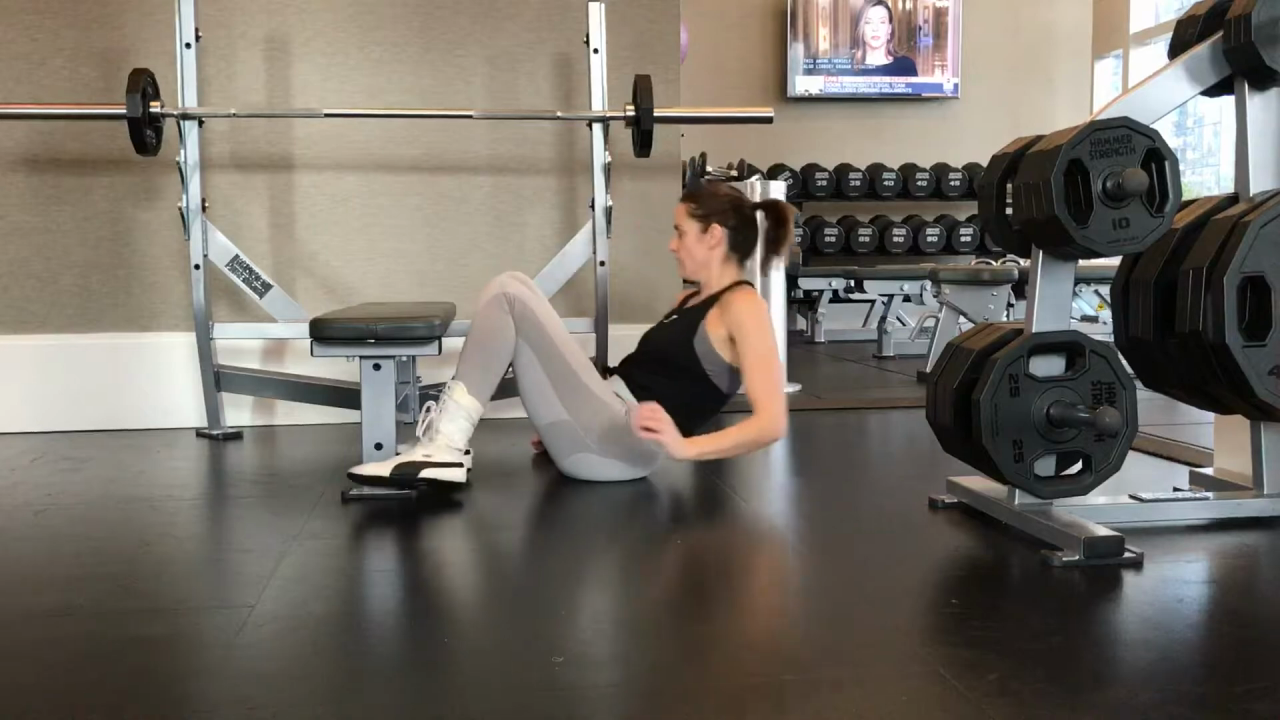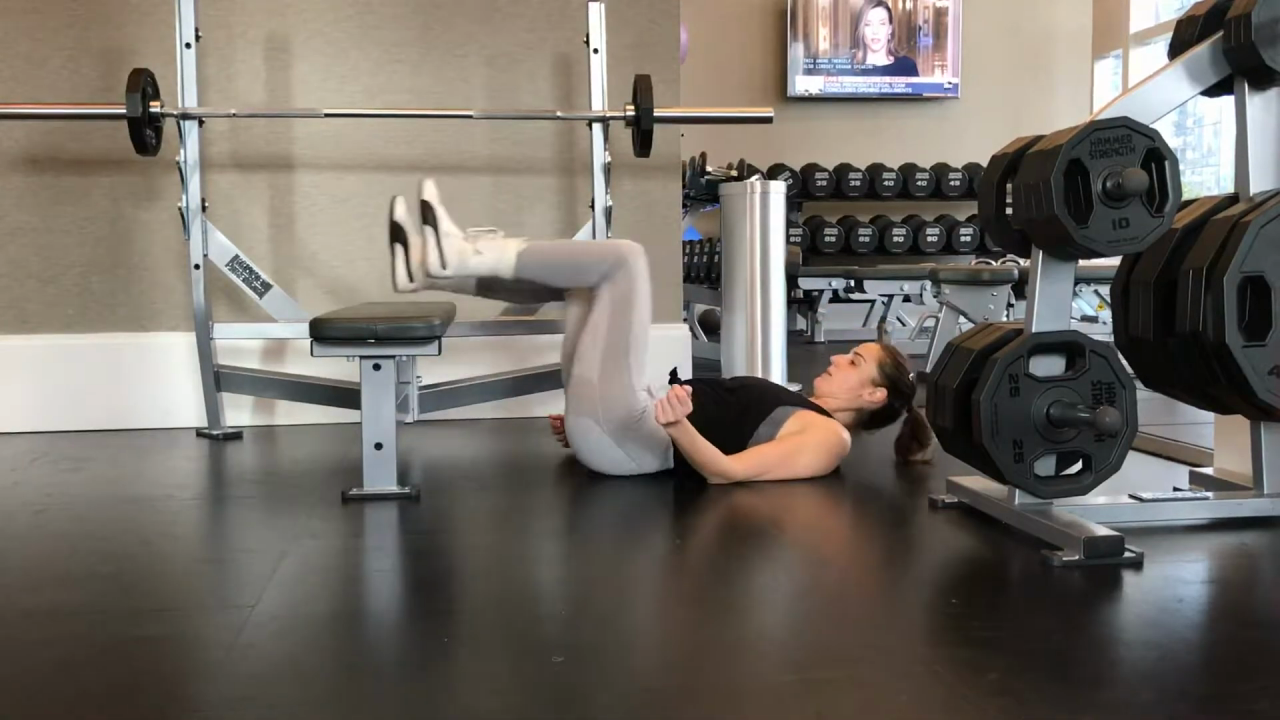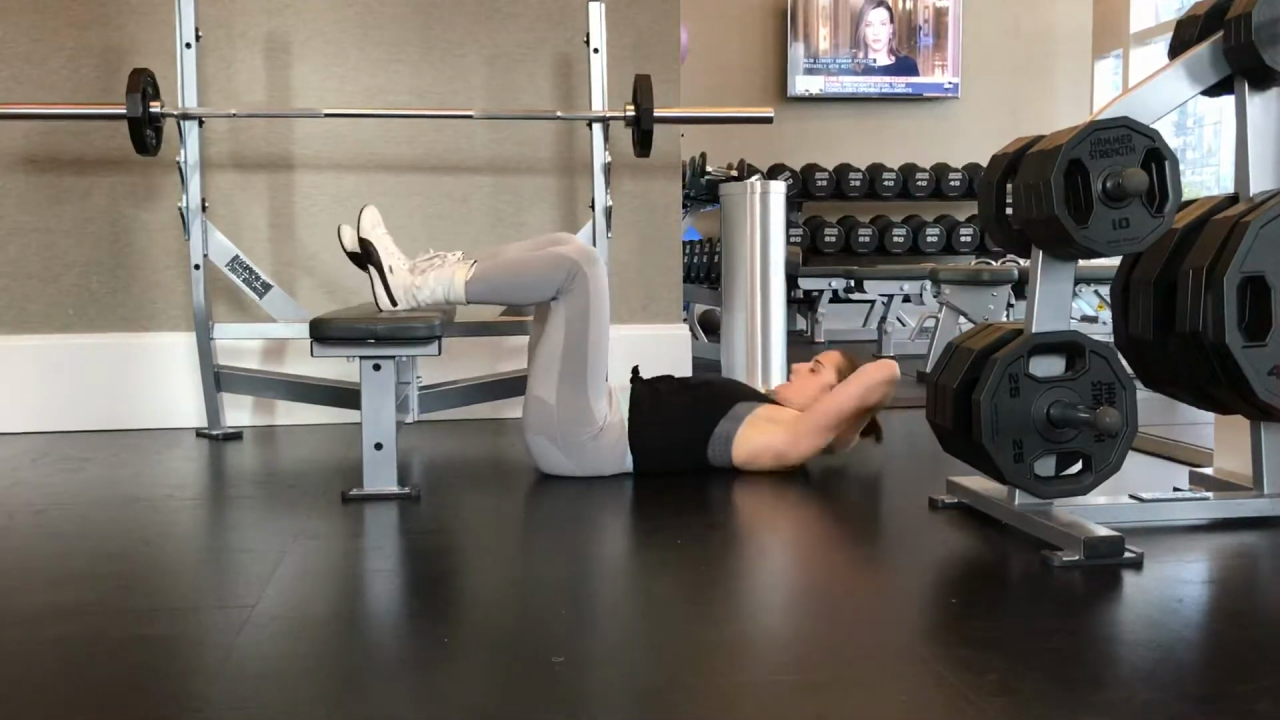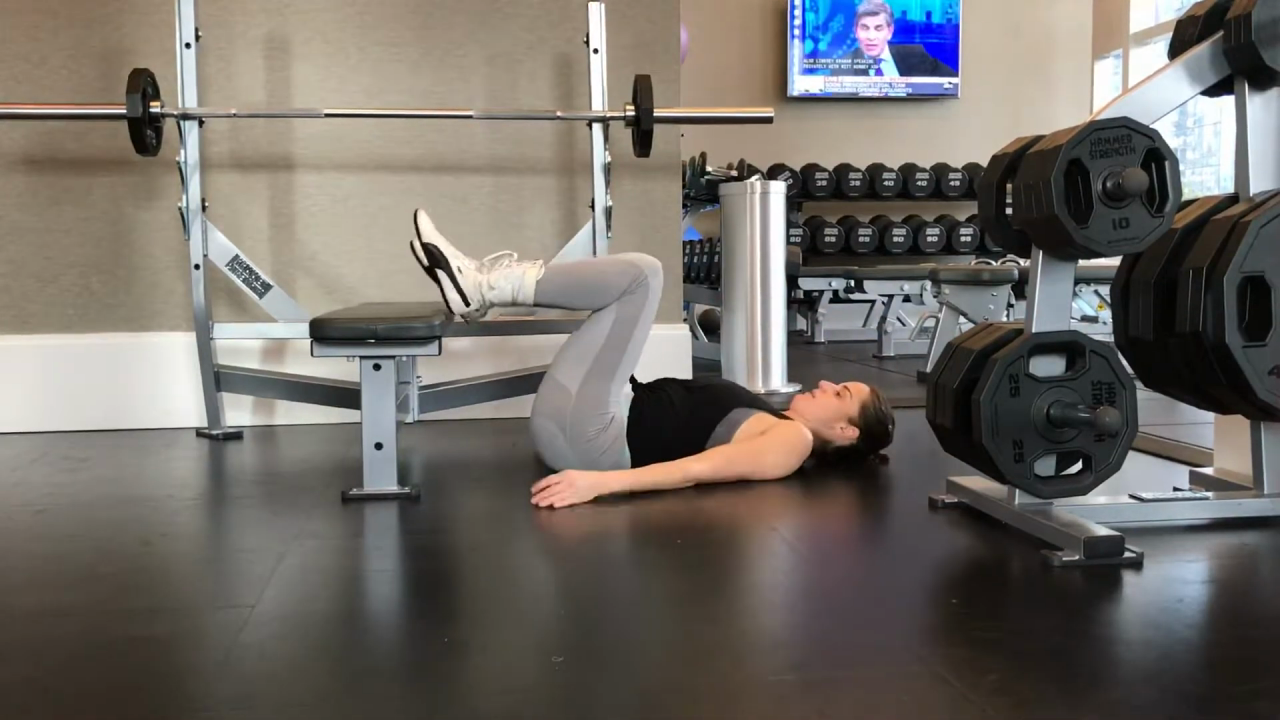
dt=1s
person 1, frame 1
left shoulder: (744, 310)
right shoulder: (698, 300)
left elbow: (772, 424)
left wrist: (683, 446)
right wrist: (566, 421)
left hip: (614, 446)
right hip: (607, 418)
left knee: (507, 296)
right knee: (512, 294)
left ankle: (444, 448)
right ankle: (443, 440)
person 1, frame 2
left shoulder: (828, 438)
right shoulder: (799, 415)
left elbow: (725, 470)
left wrist: (676, 429)
right wrist: (586, 425)
left hip: (620, 438)
right hip: (615, 430)
left knee: (623, 259)
right knee: (591, 278)
left ankle: (461, 255)
right ankle: (431, 265)
person 1, frame 3
left shoulder: (798, 437)
right shoulder: (771, 415)
left elbow: (884, 372)
left wrist: (851, 426)
left hip: (581, 444)
right hip: (599, 423)
left knee: (578, 264)
right knee: (564, 248)
left ankle: (411, 288)
right ankle: (413, 279)
person 1, frame 4
left shoulder: (793, 441)
right shoulder: (771, 425)
left elbow: (701, 470)
left wrist: (600, 481)
left hip: (583, 437)
right hip: (583, 425)
left knee: (641, 272)
right knee: (630, 273)
left ankle: (480, 286)
right ankle: (476, 287)
